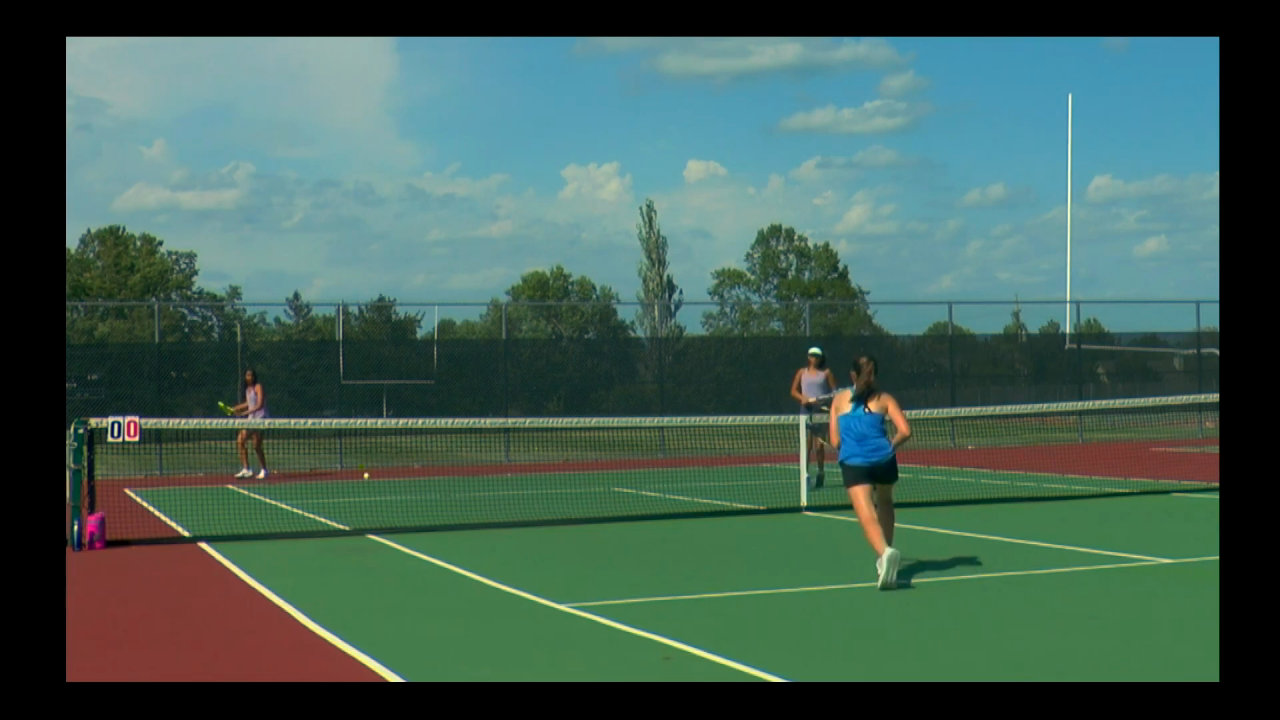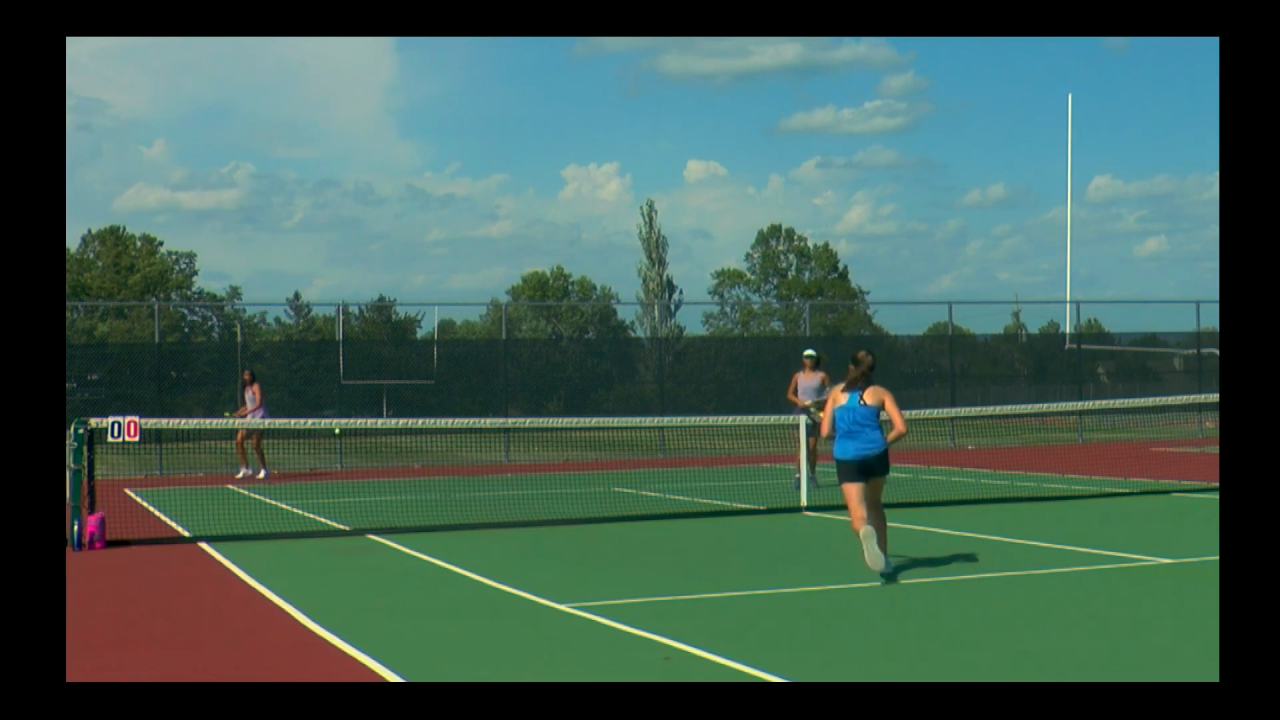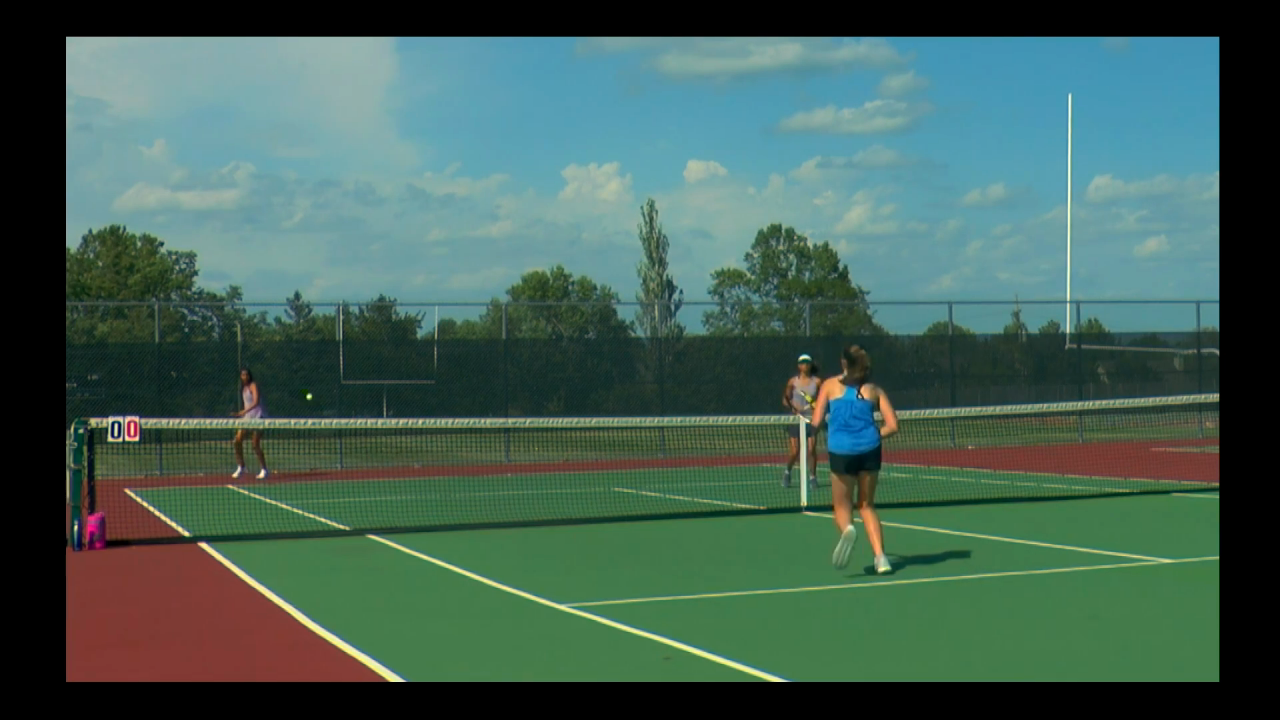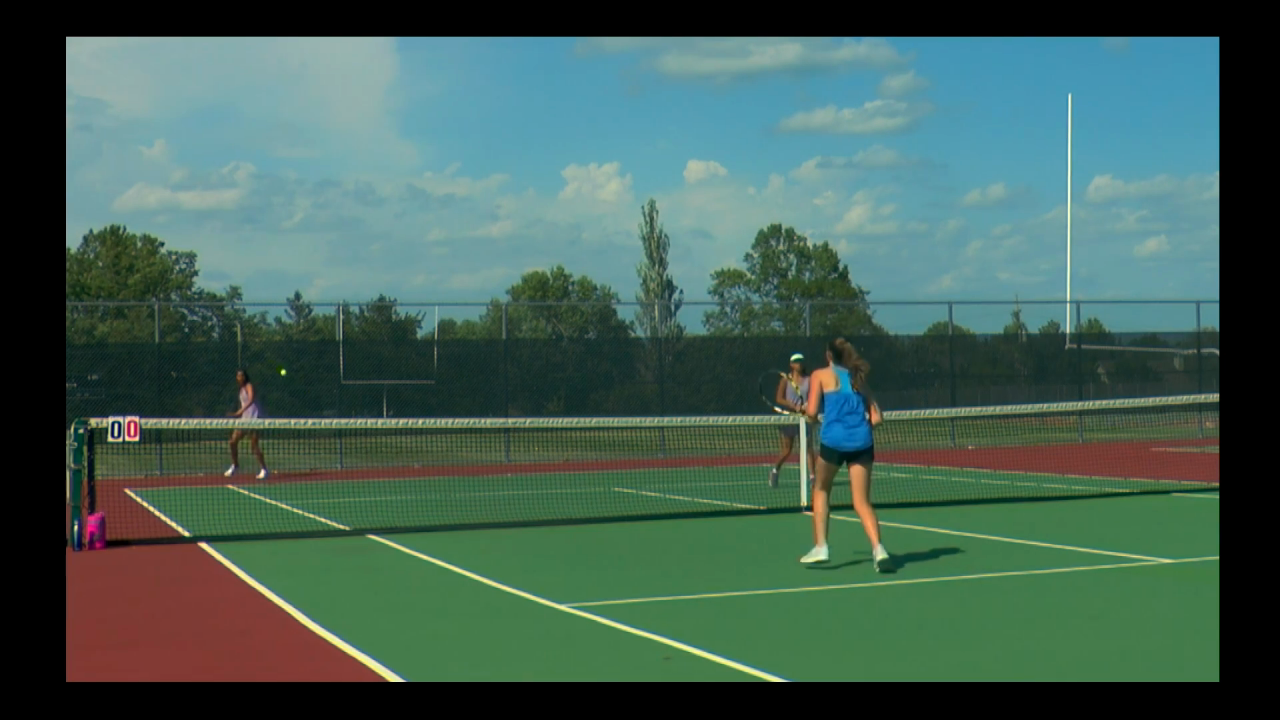
dt=0.1s
person 1, frame 1
left shoulder: (840, 398)
right shoulder: (885, 398)
left elbow: (835, 441)
right elbow: (905, 431)
left hip: (853, 462)
right hip: (883, 459)
left knee: (869, 521)
right knee: (885, 504)
left ankle: (887, 553)
right ankle: (886, 553)
person 1, frame 2
left shoulder: (836, 392)
right shoulder: (882, 392)
left elbow: (825, 432)
right elbow: (901, 428)
left hip: (846, 456)
right hip: (875, 452)
left knee: (860, 518)
right knee: (875, 505)
left ankle: (866, 532)
right ankle: (883, 560)
person 1, frame 3
left shoulder: (831, 384)
right shoulder: (875, 389)
left elbow: (817, 421)
right elbow: (892, 426)
left hip: (840, 449)
right hip: (869, 448)
left knee: (842, 510)
right knee: (866, 505)
left ankle: (847, 530)
right ankle: (880, 557)
person 1, frame 4
left shoulder: (820, 375)
right shoulder: (860, 380)
left elbow: (812, 411)
right elbow: (876, 418)
left wrist: (803, 409)
left hip: (833, 441)
right hip: (862, 442)
left knee: (821, 490)
right knee: (862, 503)
left ankle: (820, 547)
right ankle: (878, 549)
